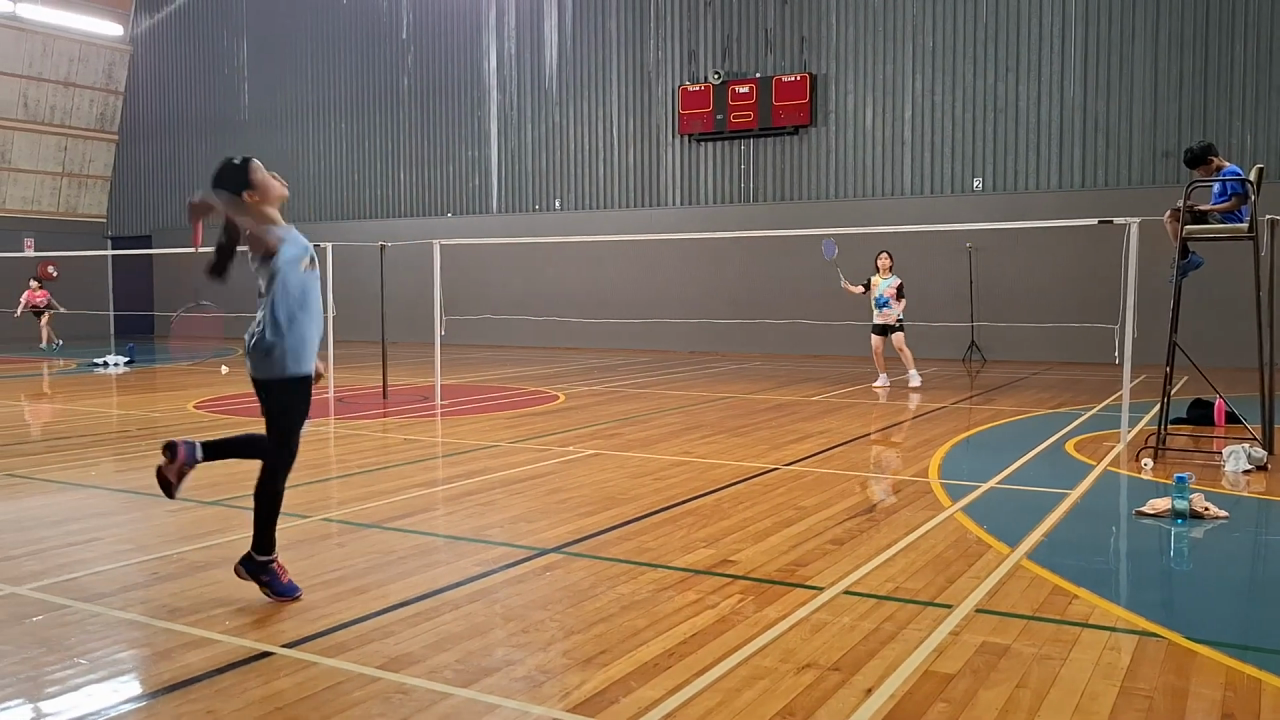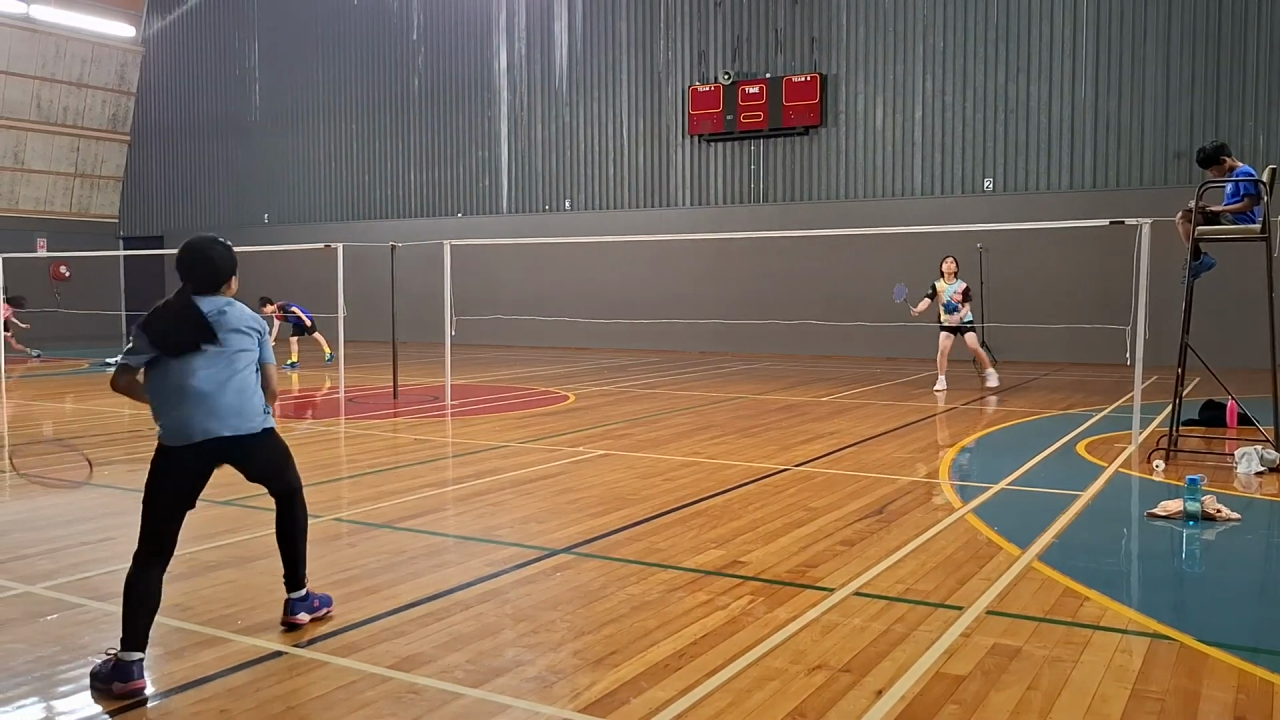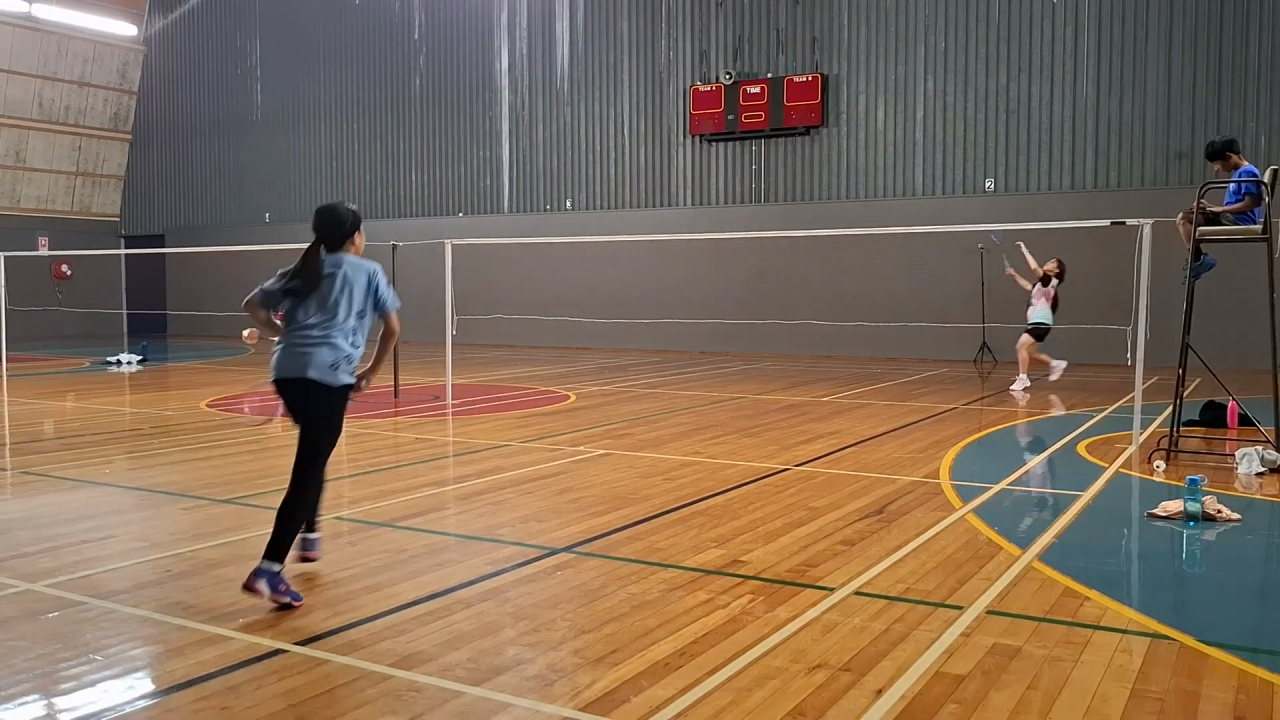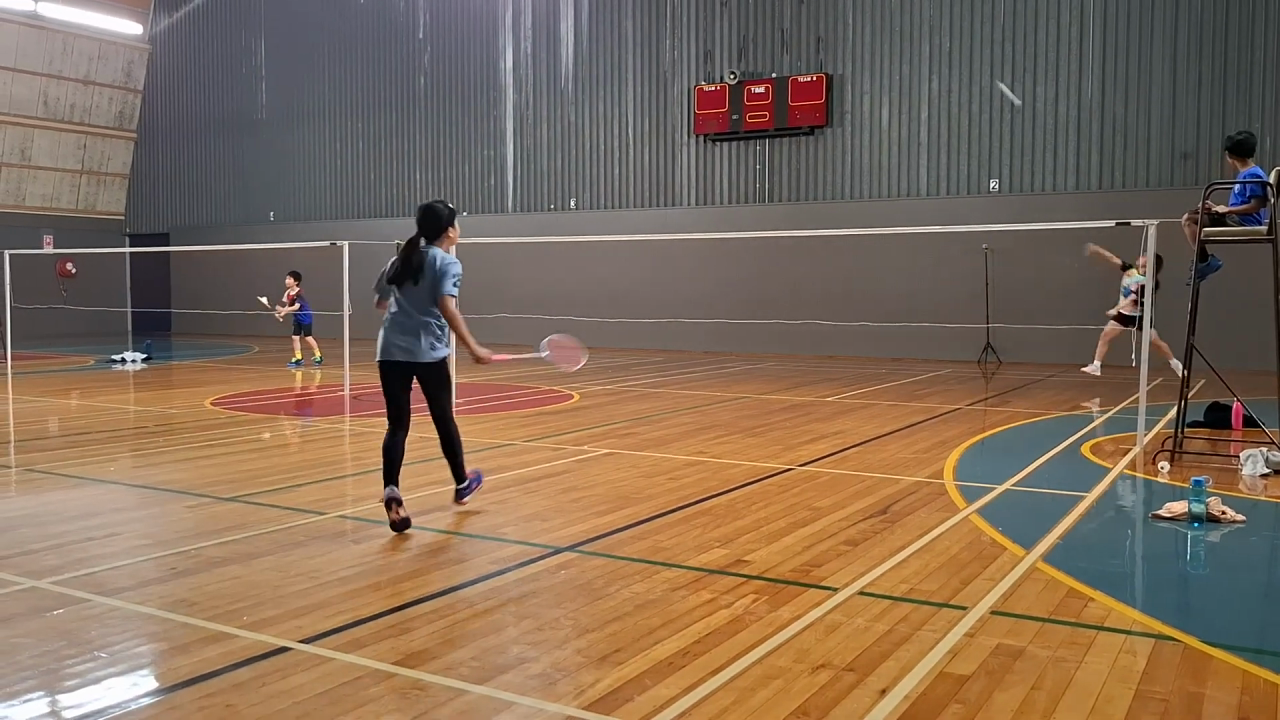
dt=0.5s
person 1, frame 1
left shoulder: (286, 235)
right shoulder: (268, 237)
right elbow: (263, 233)
right wrist: (222, 205)
left hip: (290, 362)
right hip: (283, 363)
left knee: (278, 450)
right knee: (279, 459)
left ankle: (189, 452)
right ankle: (261, 559)
person 1, frame 2
left shoulder: (157, 322)
right shoulder: (248, 320)
left elbow: (122, 382)
right elbow: (268, 385)
left hip: (182, 440)
right hip: (249, 430)
left knee: (153, 552)
right knee: (289, 496)
left ankle: (129, 662)
right ankle: (298, 598)
person 1, frame 3
left shoulder: (300, 270)
right shoulder: (369, 271)
left elbow: (252, 304)
right elbow: (392, 328)
right wrist: (370, 372)
left hip: (287, 371)
right hip: (329, 375)
left knee: (312, 457)
right knee: (308, 470)
left ankle: (308, 533)
right ankle: (268, 570)
person 1, frame 4
left shoulder: (403, 258)
right shoulder: (448, 264)
left elbow: (382, 295)
right elbow: (447, 308)
right wrist: (474, 348)
left hip: (391, 351)
right hip: (428, 351)
left knee: (397, 426)
right knee: (444, 419)
left ankle: (392, 493)
right ankle: (462, 483)
